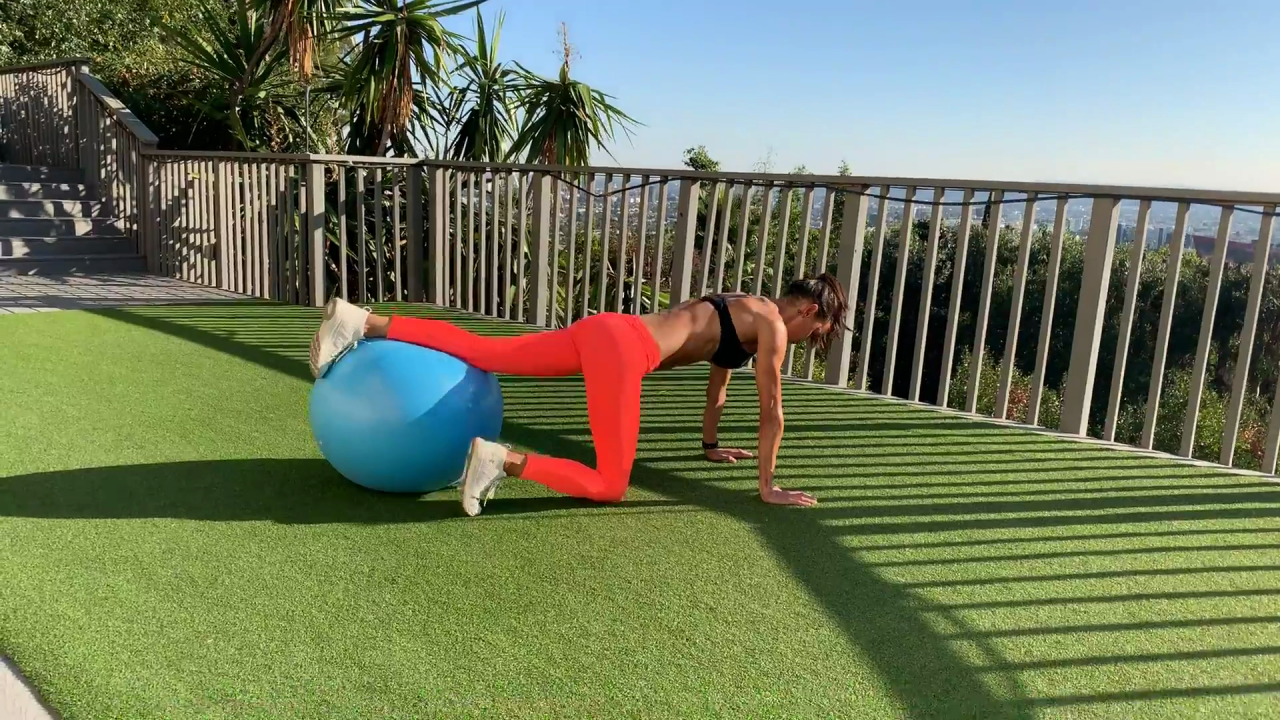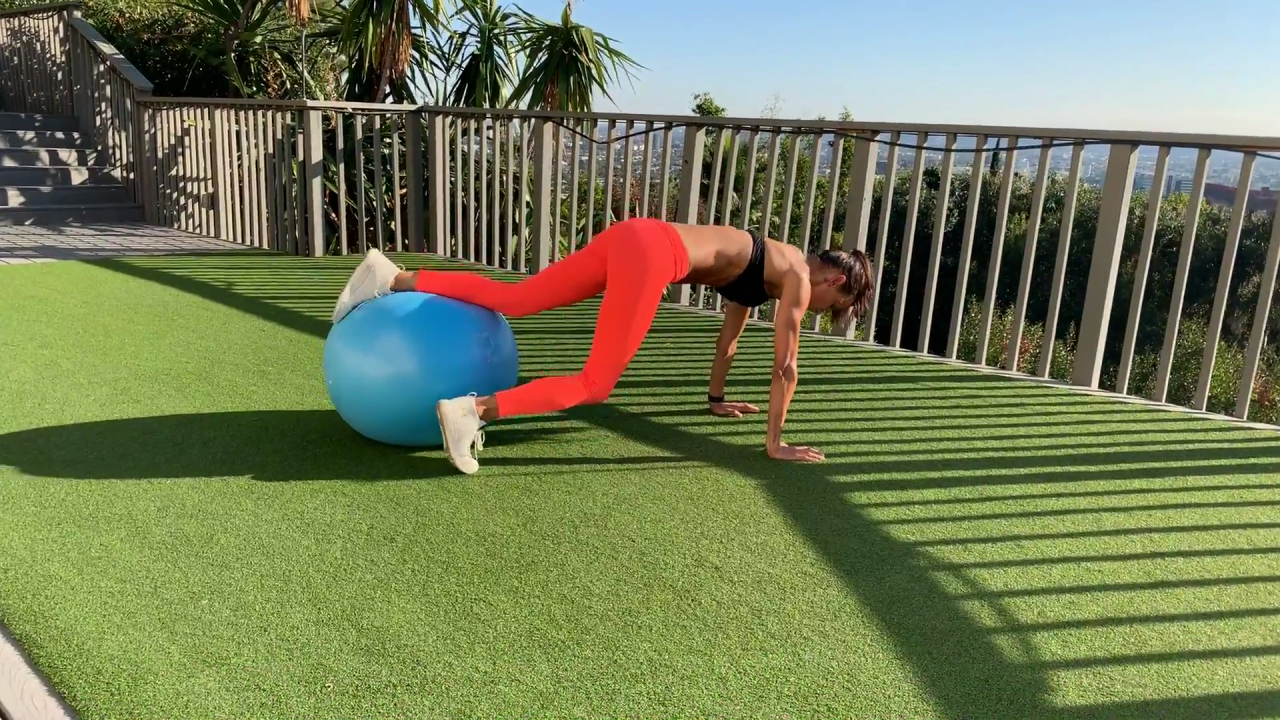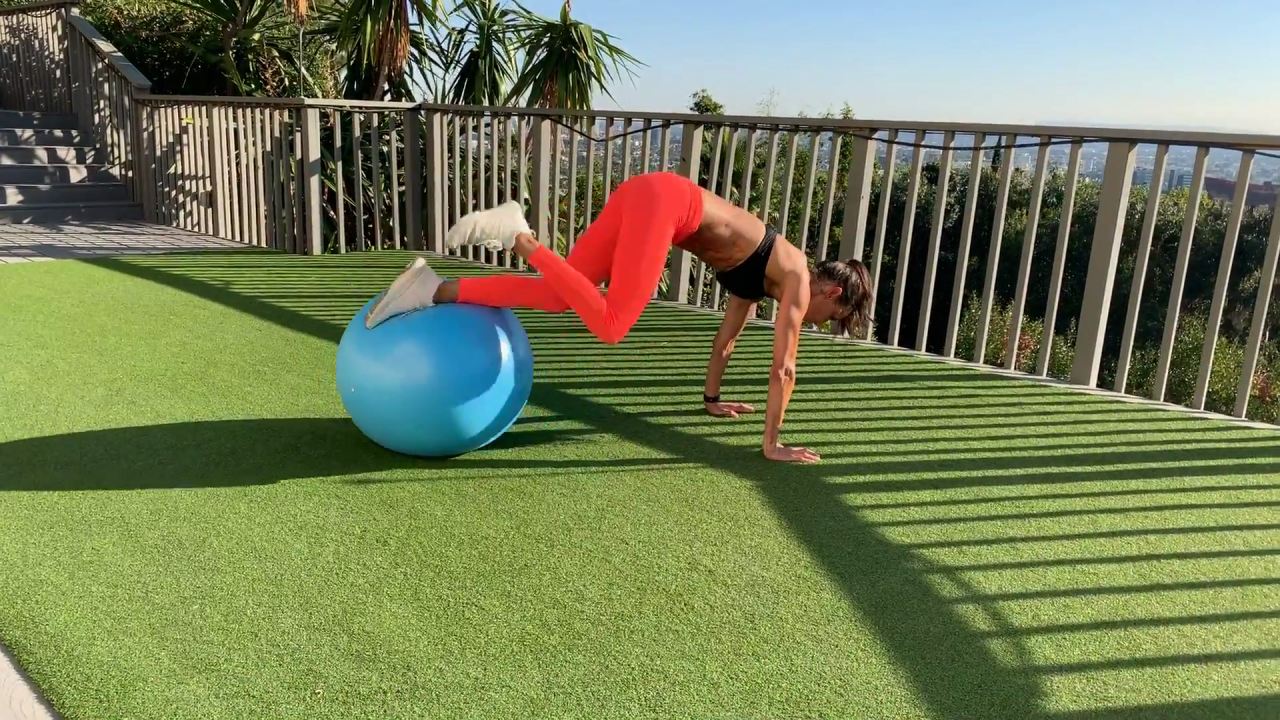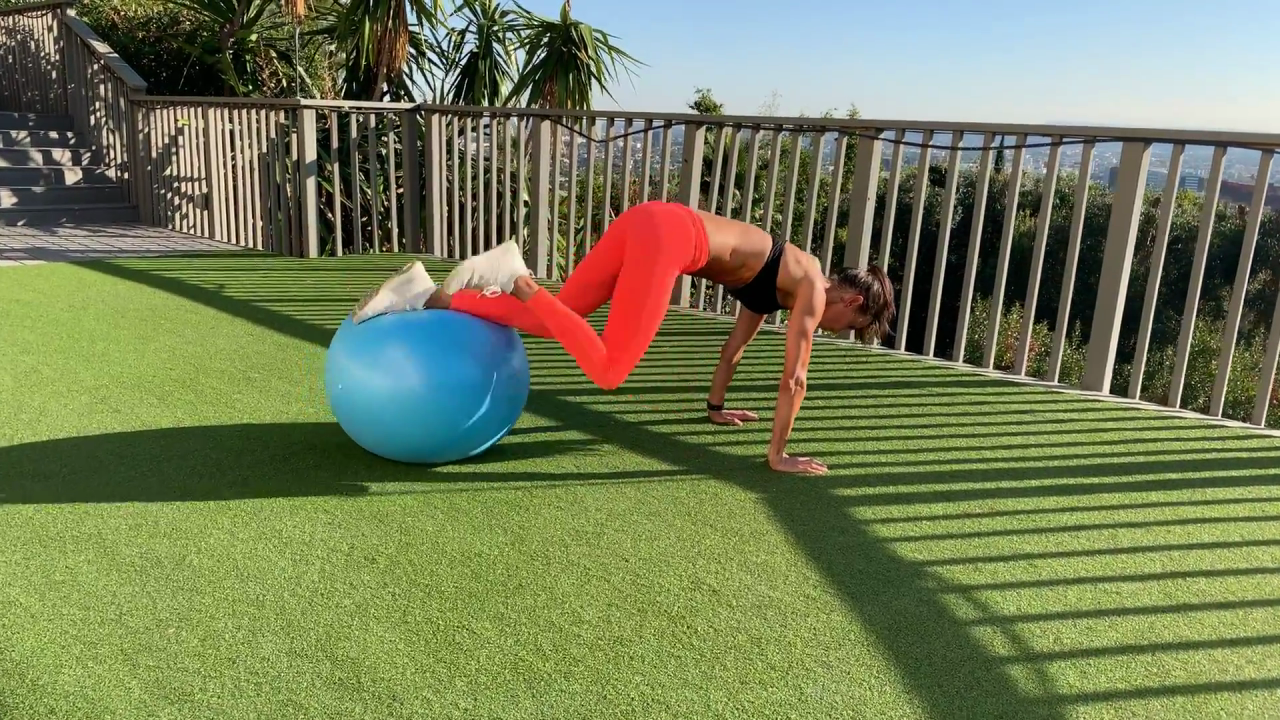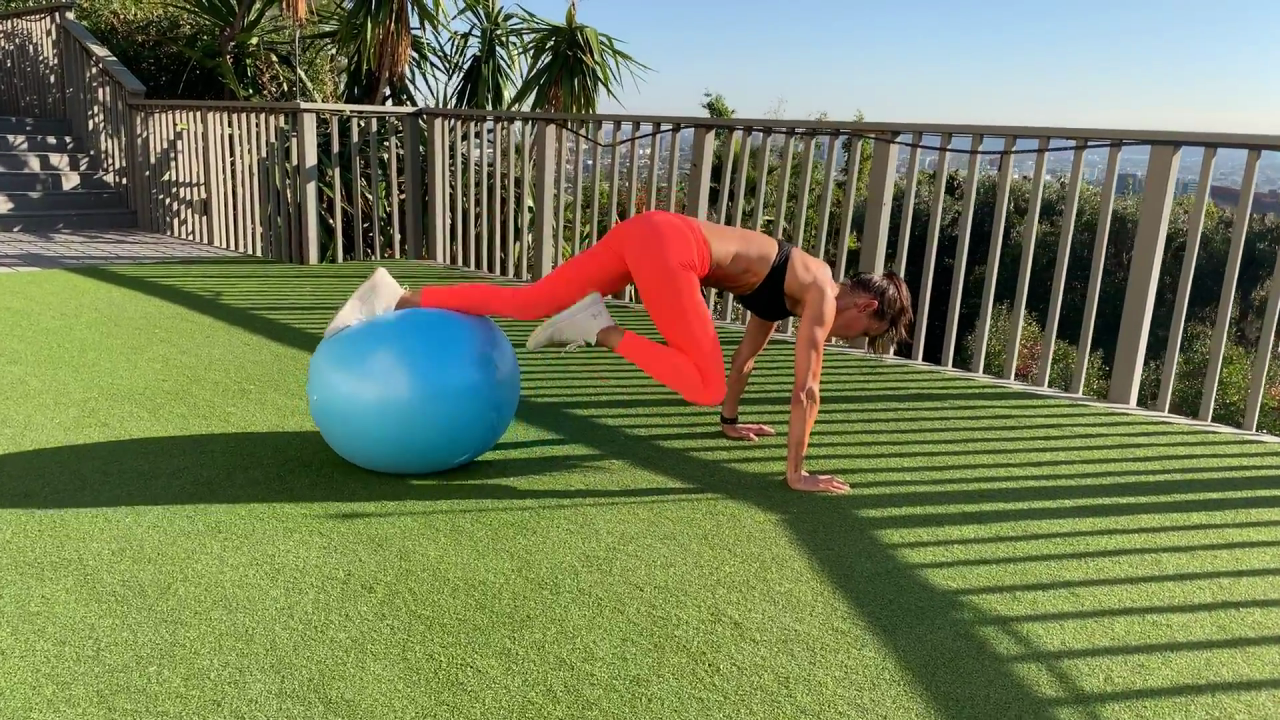
dt=1s
person 1, frame 1
left shoulder: (743, 309)
right shoulder: (771, 322)
left elbow: (717, 382)
right elbow: (771, 412)
left wrist: (710, 445)
right wrist: (768, 487)
left hip: (600, 333)
right hip: (622, 349)
left knee: (476, 350)
right knee: (610, 487)
left ankle: (358, 322)
right ankle: (503, 460)
person 1, frame 2
left shoulder: (762, 270)
right shoulder: (798, 275)
left elbow: (730, 333)
right elbow: (785, 367)
left wrist: (716, 398)
right wrist: (775, 443)
left hip: (629, 238)
right hip: (649, 253)
left knee: (509, 299)
right knee: (595, 385)
left ankle: (388, 276)
right ankle: (473, 410)
person 1, frame 3
left shoulder: (762, 277)
right shoulder: (797, 280)
left elbow: (727, 334)
right elbow: (783, 368)
left wrist: (712, 399)
right wrist: (773, 443)
left hip: (645, 197)
right hip: (662, 200)
left knee: (559, 295)
right knee: (608, 326)
left ankle: (433, 289)
right ankle: (521, 234)
person 1, frame 4
left shoulder: (780, 282)
right shoulder: (813, 289)
left elbow: (735, 342)
right elbow: (794, 377)
left wrist: (716, 407)
right wrist: (778, 453)
left hip: (644, 222)
right hip: (665, 235)
left knee: (539, 315)
right knee: (607, 371)
left ankle: (426, 295)
right ankle: (518, 278)
person 1, frame 5
left shoulder: (788, 291)
right shoulder: (821, 294)
left elbow: (746, 354)
right elbow: (805, 391)
left wrist: (732, 422)
right wrist: (797, 472)
left hip: (644, 235)
right hip: (665, 245)
left knee: (531, 301)
right knee: (705, 387)
left ankle: (393, 299)
right ankle: (601, 330)
